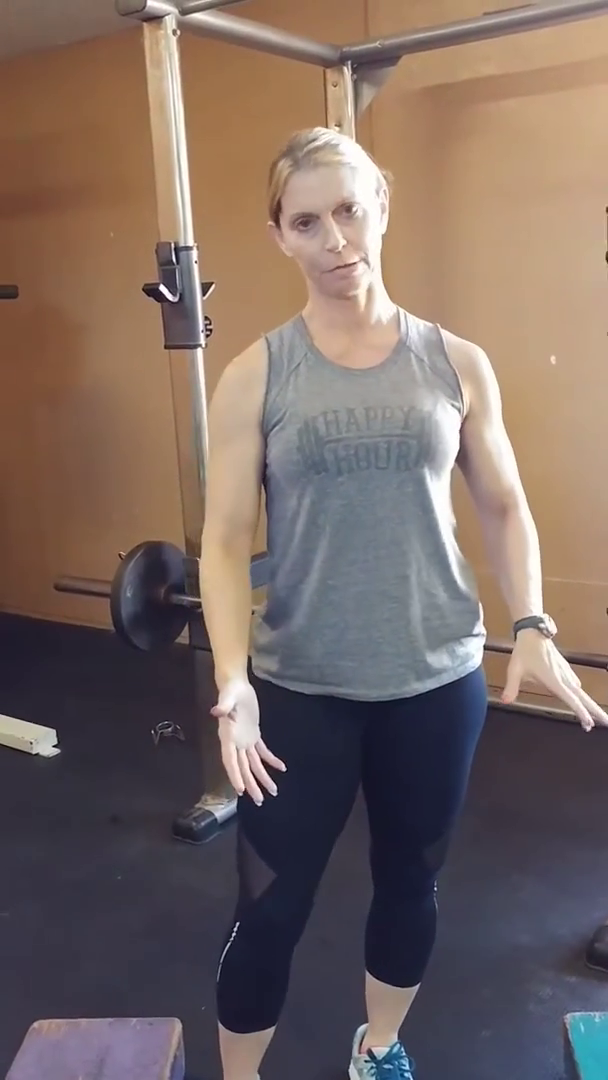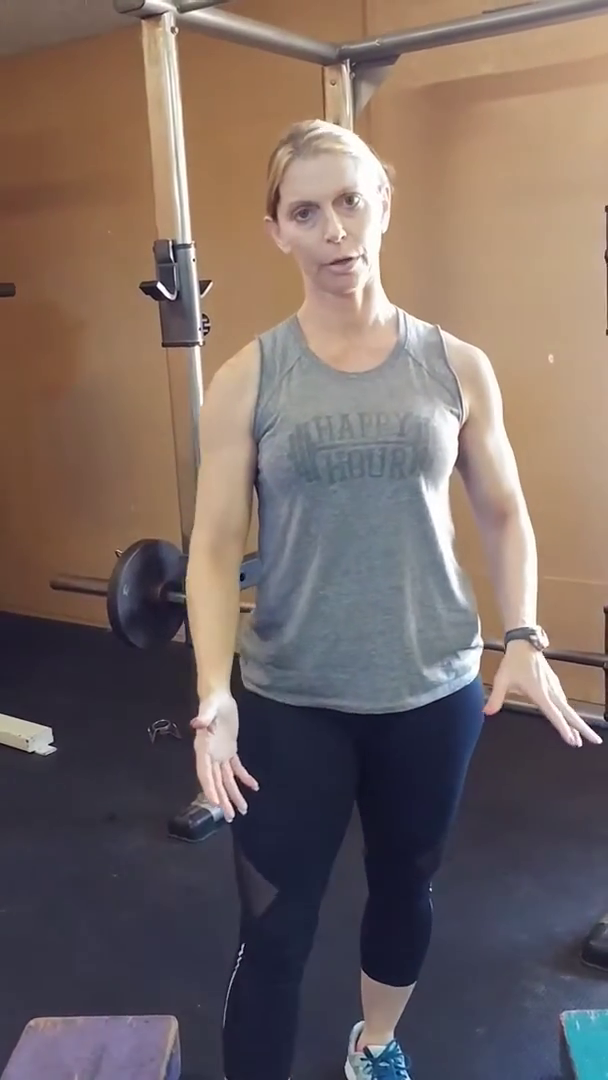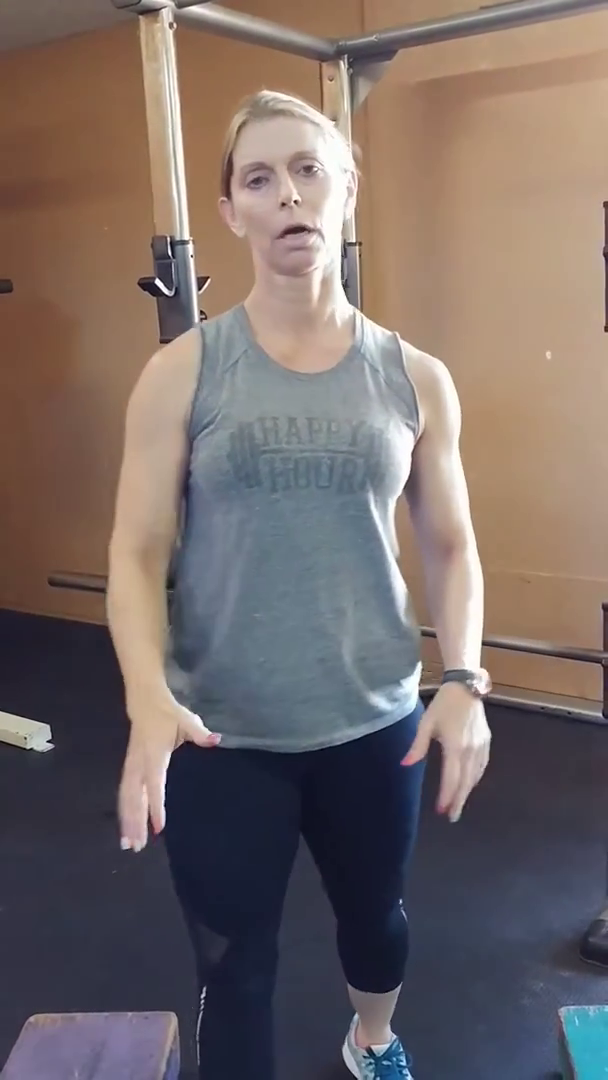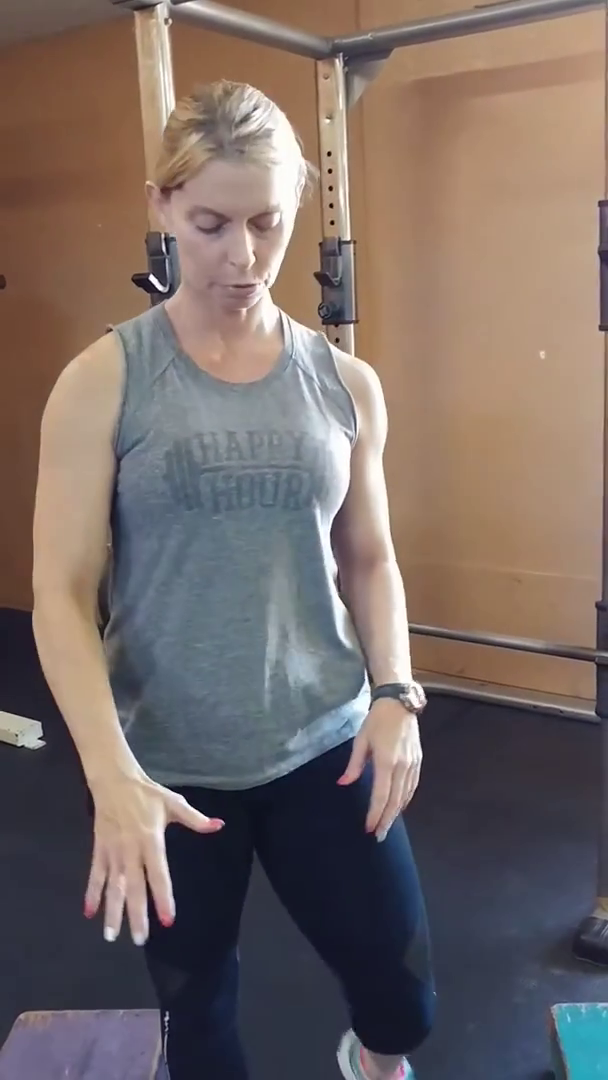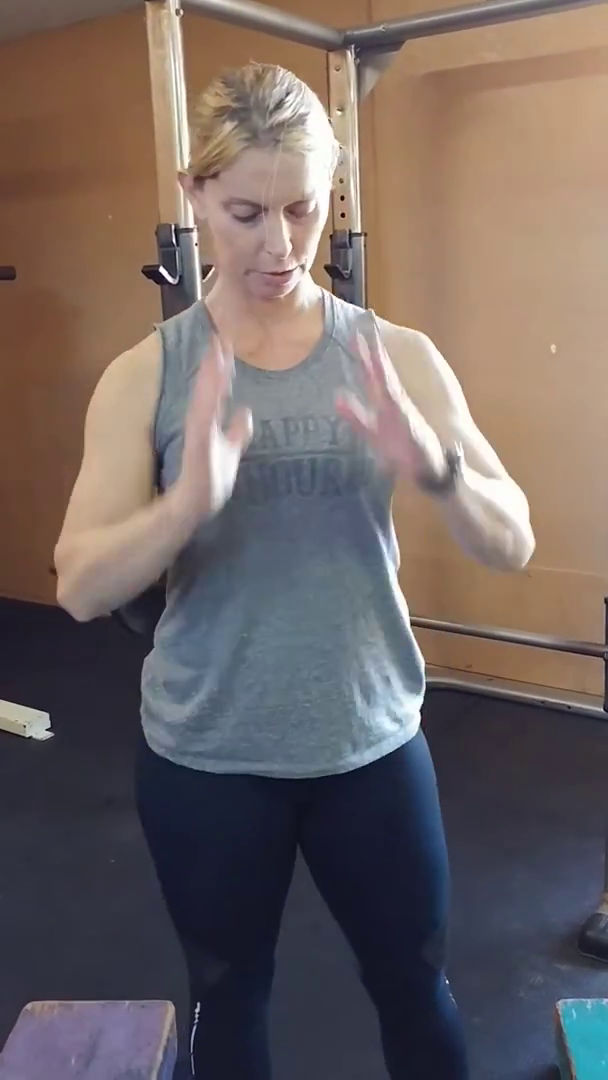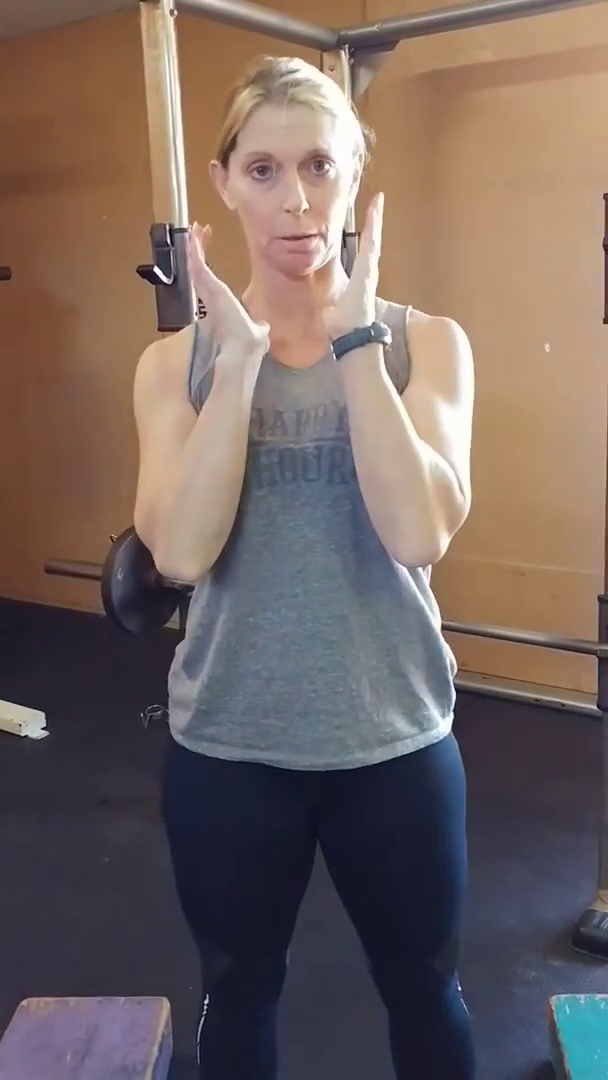
dt=0.5s
person 1, frame 1
left shoulder: (456, 364)
right shoulder: (255, 376)
left elbow: (504, 508)
right elbow: (225, 541)
right wrist: (231, 677)
left hip: (437, 680)
right hip: (300, 688)
left knee: (410, 883)
right knee: (269, 908)
person 1, frame 2
left shoulder: (456, 367)
right shoulder: (247, 379)
left elbow: (504, 515)
right elbow: (214, 547)
left wrist: (522, 637)
right wrist: (212, 689)
left hip: (433, 689)
right hip: (290, 698)
left knee: (405, 887)
right knee: (275, 931)
person 1, frame 3
left shoulder: (415, 379)
right shoulder: (183, 372)
left elbow: (449, 546)
right elbow: (135, 555)
left wrist: (462, 679)
right wrist: (148, 700)
left hip: (375, 720)
right hip: (221, 735)
left knee: (375, 913)
right knee: (235, 972)
person 1, frame 4
left shoulder: (347, 385)
right shoulder: (101, 382)
right elbow: (61, 594)
left wrist: (396, 694)
right wrist: (112, 772)
left hip: (323, 747)
right hip: (163, 765)
left knee: (400, 990)
person 1, frame 5
left shoulder: (397, 357)
right shoulder: (146, 377)
left elbow: (516, 539)
right elbow: (79, 585)
left wrist: (431, 459)
right wrist: (189, 498)
left hip: (372, 746)
right hip: (205, 759)
left knee: (416, 993)
person 1, frame 6
left shoulder: (425, 342)
right shoulder: (178, 361)
left elbow: (422, 532)
right elbow: (180, 551)
left wrist: (354, 338)
right wrist: (239, 355)
left hip: (396, 739)
right hip: (227, 746)
left knee: (425, 990)
right knee: (239, 994)
